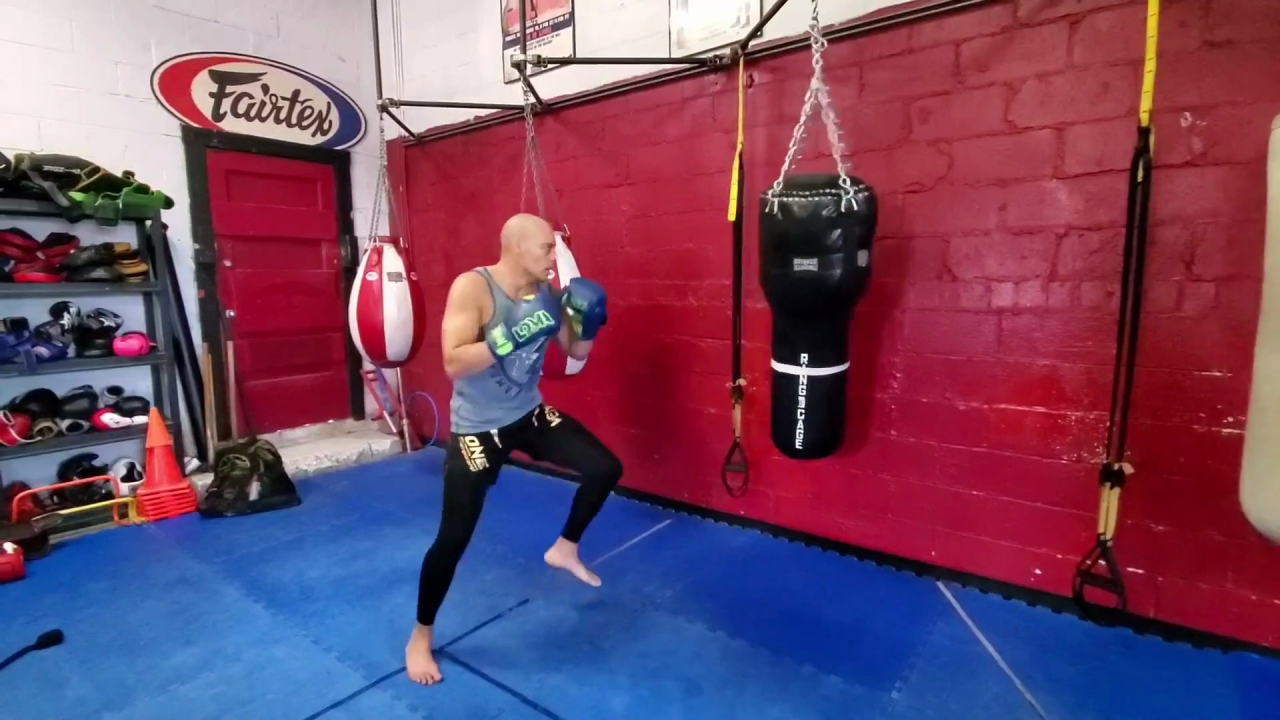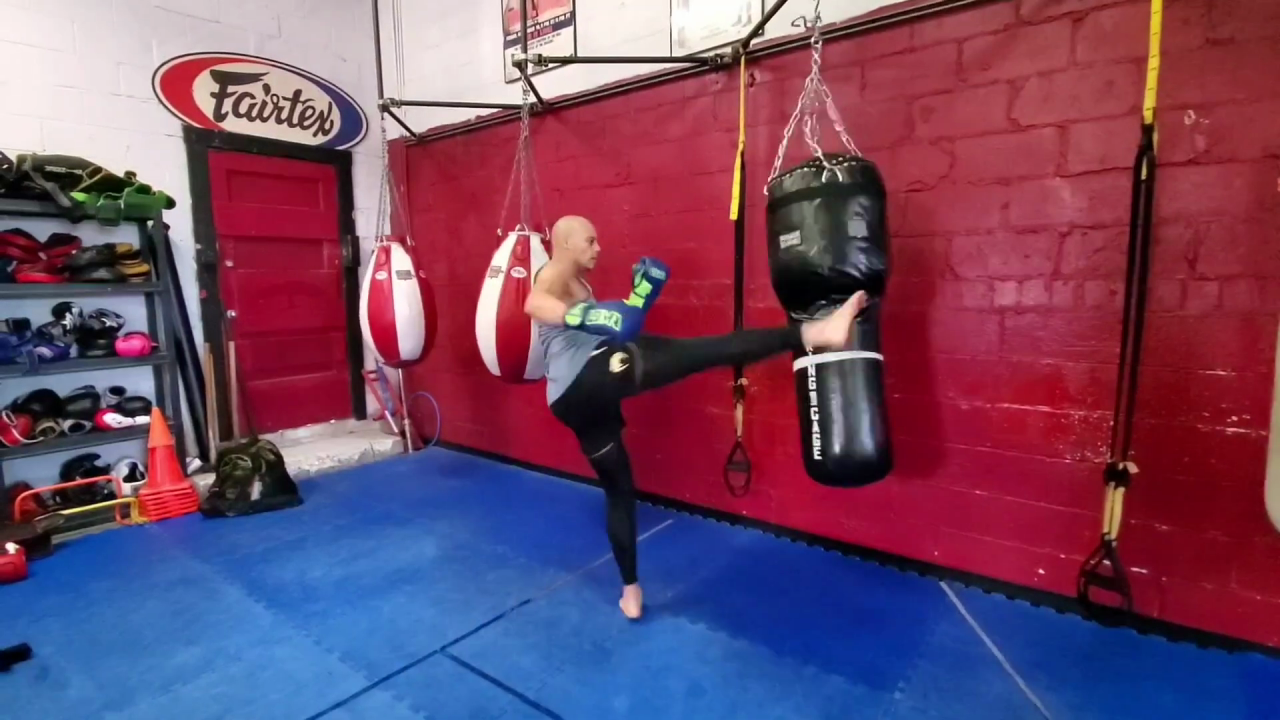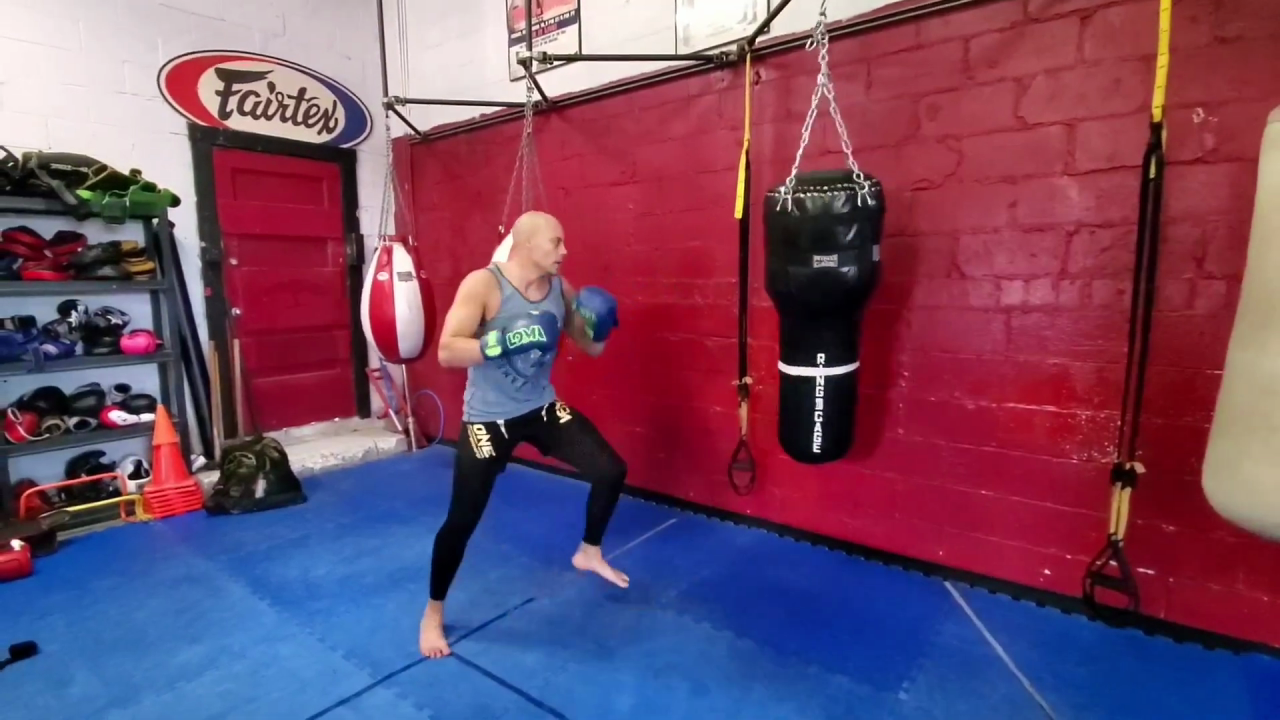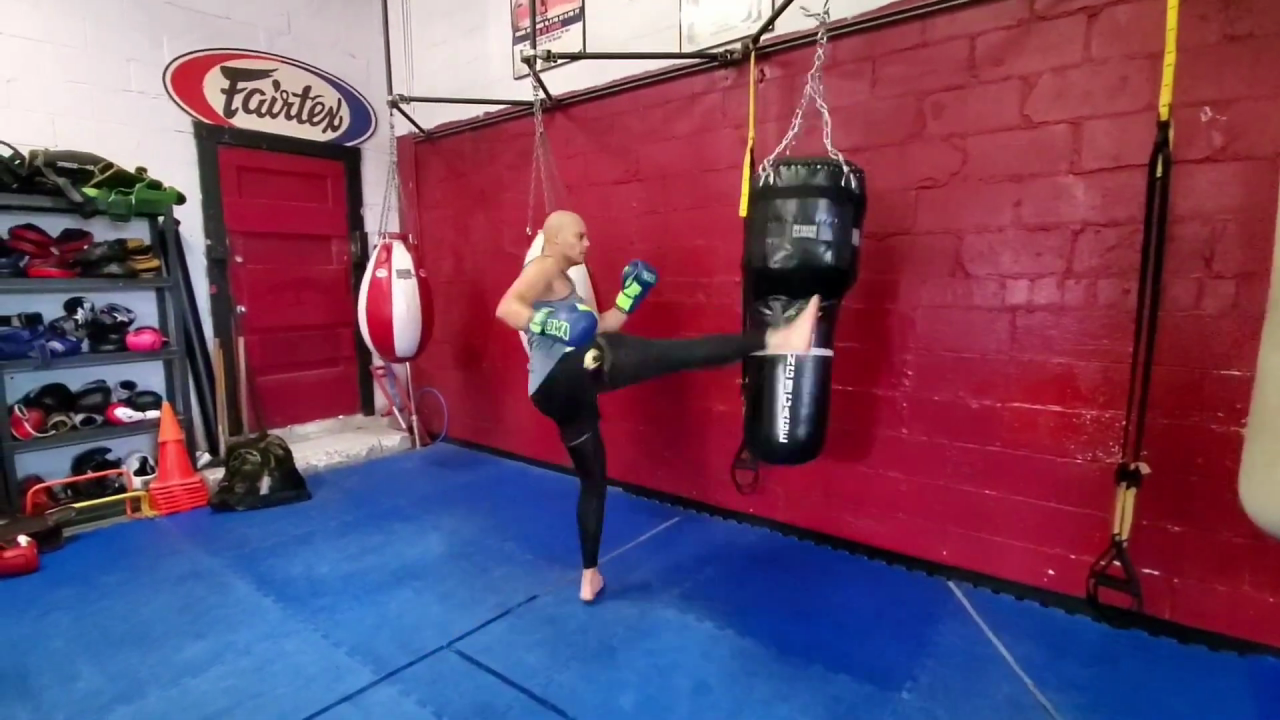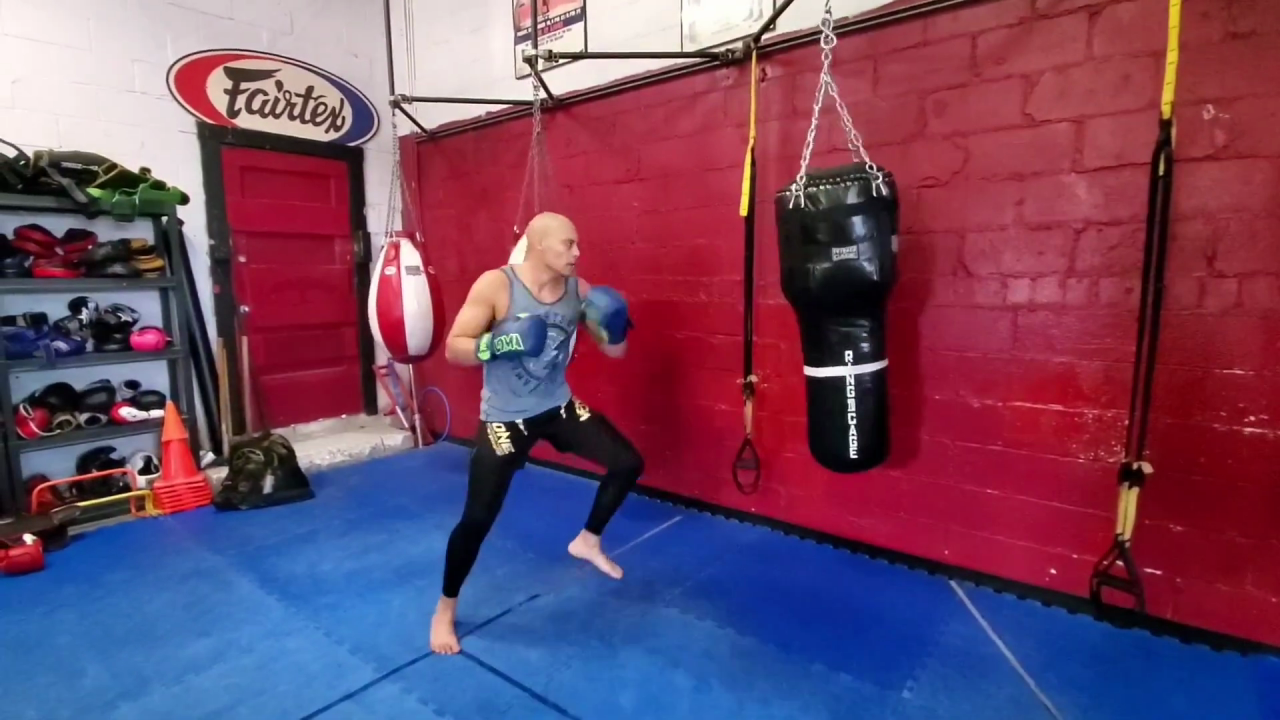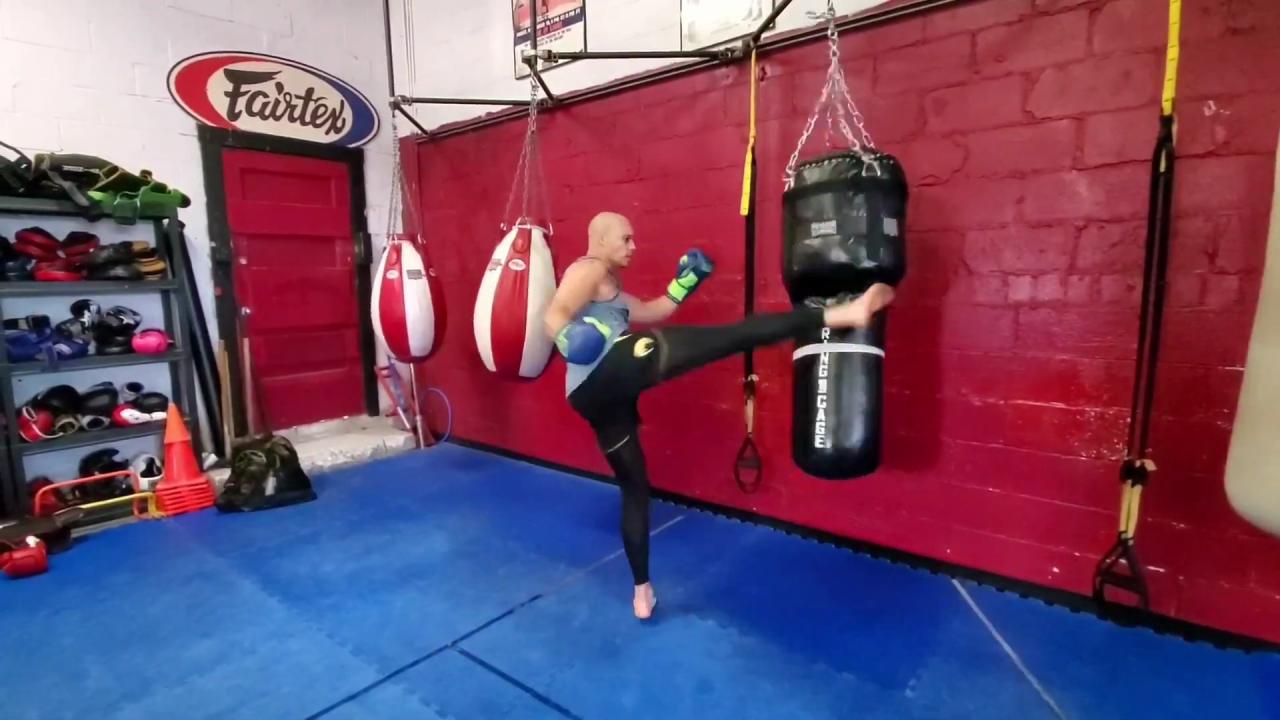
dt=0.7s
person 1, frame 1
left shoulder: (545, 292)
right shoulder: (471, 287)
left elbow: (576, 348)
right elbow: (454, 364)
left wrist: (586, 319)
right wrist: (511, 336)
left hip: (531, 415)
right hip: (477, 429)
left knee: (606, 468)
right knee: (453, 538)
left ankle: (565, 549)
right ankle: (420, 637)
person 1, frame 2
left shoulder: (576, 278)
right shoulder: (557, 272)
left elbow: (622, 327)
right elbow: (535, 304)
left wrist: (643, 292)
right wrist: (593, 316)
left hip: (579, 397)
right hip: (590, 380)
left knee: (619, 490)
right knee: (697, 350)
left ankle: (631, 594)
right ankle: (812, 334)
person 1, frame 3
left shoulder: (561, 287)
right shoulder: (481, 285)
left elbow: (592, 346)
right elbow: (447, 353)
left wrist: (598, 322)
right wrist: (504, 341)
left hip: (543, 409)
right hip: (487, 421)
left knee: (611, 469)
right knee: (461, 521)
left ankle: (590, 551)
right ankle: (433, 612)
person 1, frame 4
left shoulder: (562, 279)
right shoulder: (545, 268)
left elbow: (603, 325)
right elbow: (507, 308)
left wrist: (630, 293)
right wrist: (545, 322)
left hip: (558, 388)
right hip: (566, 371)
left knee: (593, 477)
right knee: (664, 352)
left ankle: (590, 577)
right ankle: (775, 340)
person 1, frame 5
left shoulder: (579, 290)
right shoulder: (495, 285)
left elbow: (614, 348)
right elbow: (453, 350)
left wrist: (614, 322)
right wrist: (497, 344)
left hip: (559, 408)
right hip: (506, 419)
left knee: (628, 463)
right knee: (478, 518)
left ankle: (588, 540)
right ankle: (445, 609)
person 1, frame 6
left shoulder: (618, 282)
right shoulder: (589, 269)
left elbow: (654, 311)
right elbow: (553, 319)
left wrist: (686, 281)
right wrist: (577, 335)
left hip: (594, 394)
right hip: (611, 372)
left knee: (635, 489)
right knee: (731, 336)
left ankle: (643, 594)
right ankle: (837, 316)
